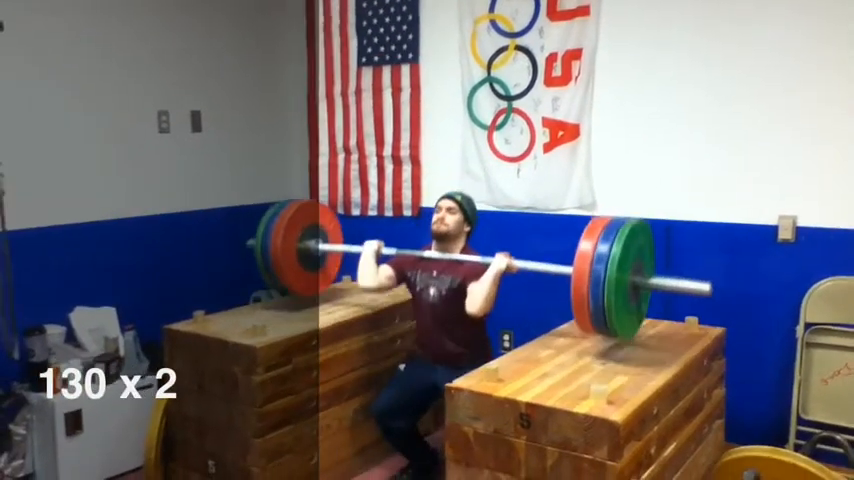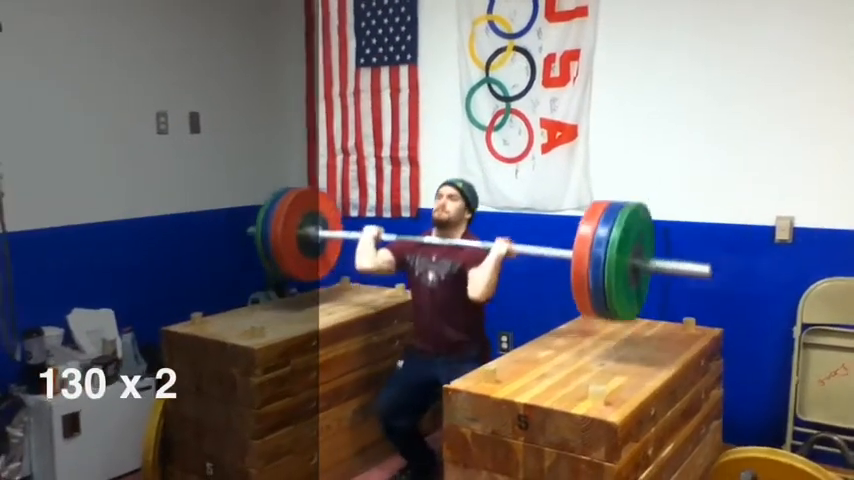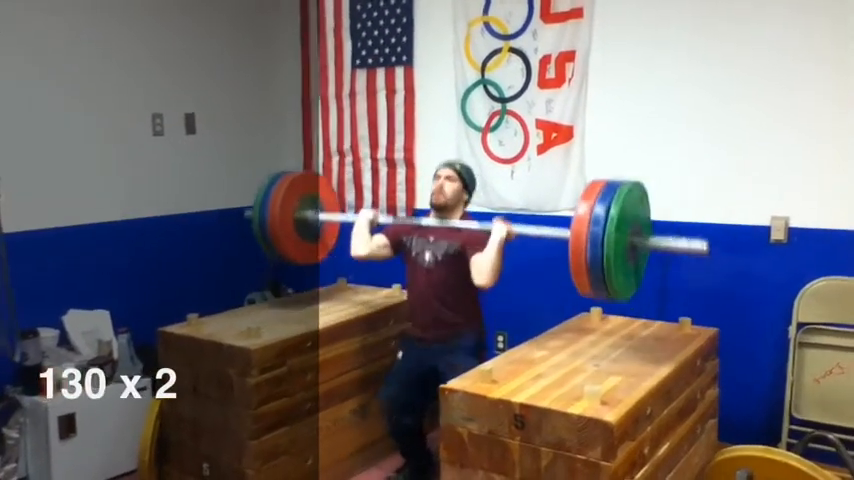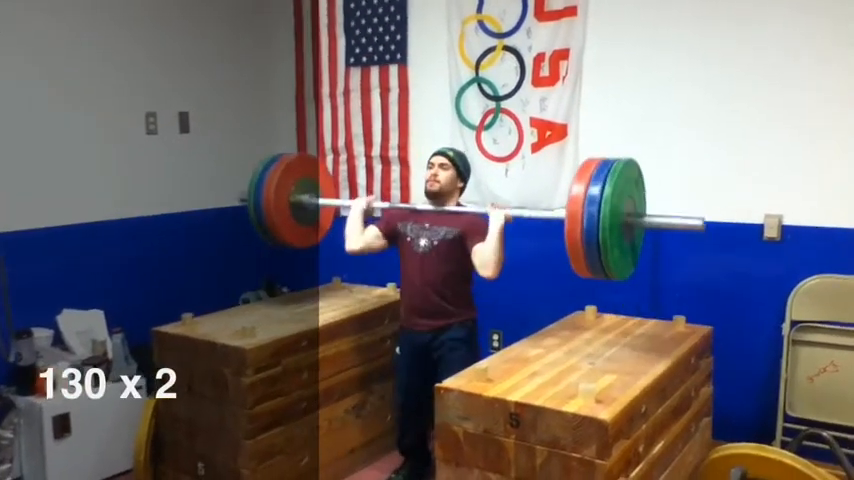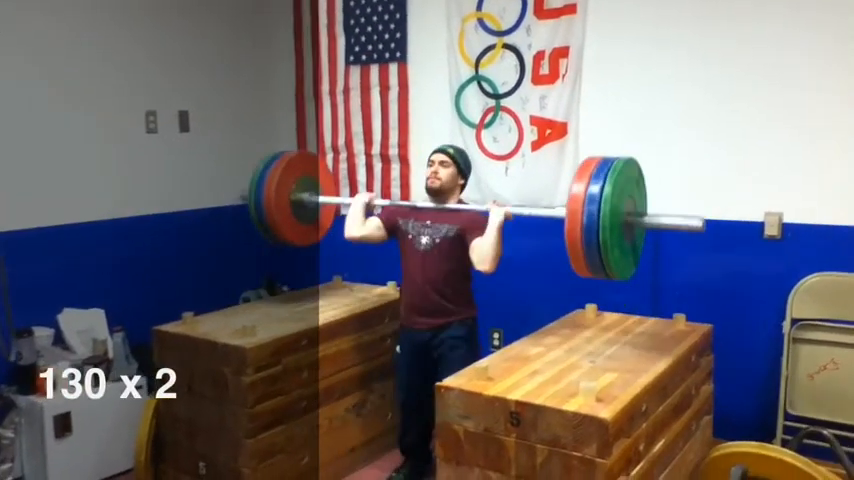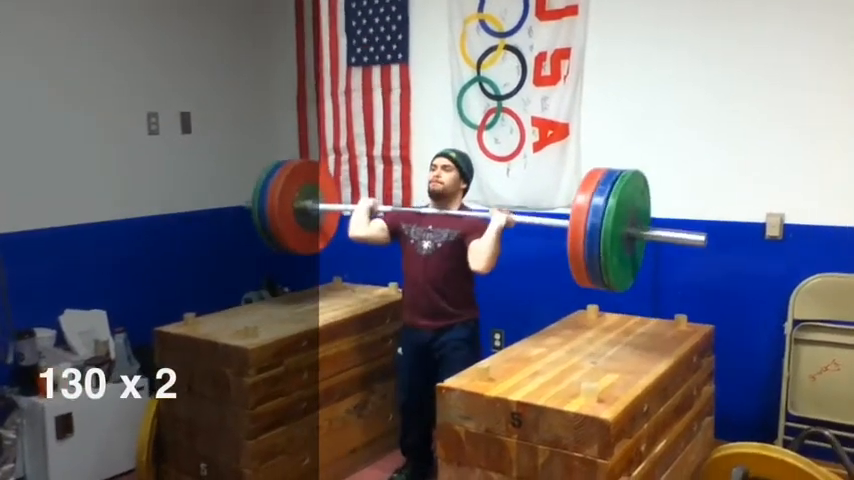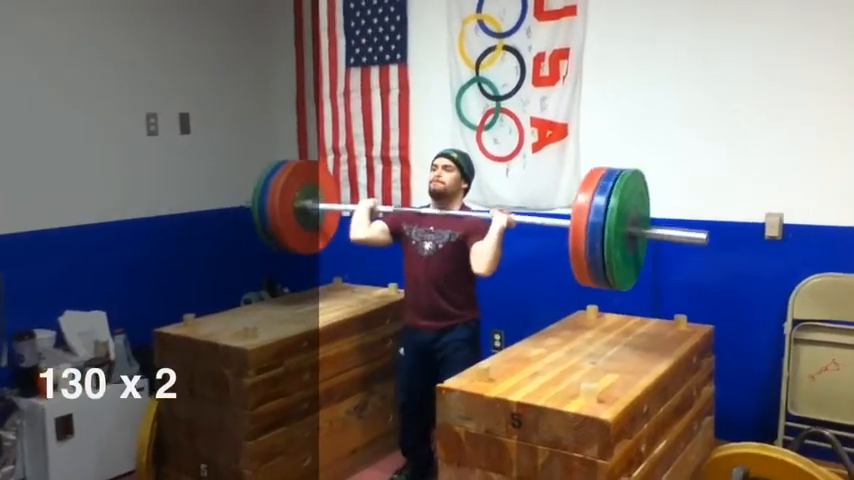
dt=0.1s
person 1, frame 1
left shoulder: (474, 267)
right shoulder: (412, 261)
left elbow: (476, 308)
right elbow: (368, 282)
left wrist: (497, 270)
right wrist: (370, 251)
left hip: (468, 364)
right hip: (425, 360)
right knee: (385, 412)
person 1, frame 2
left shoulder: (474, 252)
right shoulder: (411, 247)
left elbow: (478, 293)
right elbow: (366, 264)
left wrist: (497, 256)
right wrist: (368, 237)
left hip: (464, 357)
right hip: (421, 352)
right knee: (390, 412)
person 1, frame 3
left shoulder: (473, 235)
right shoulder: (408, 230)
left elbow: (483, 279)
right elbow: (361, 251)
left wrist: (498, 237)
right wrist: (364, 219)
left hip: (461, 344)
right hip: (418, 340)
right knee: (398, 409)
person 1, frame 4
left shoulder: (470, 222)
right shoulder: (401, 217)
left elbow: (488, 269)
right elbow: (354, 245)
left wrist: (496, 224)
right wrist: (359, 208)
left hip: (454, 332)
right hip: (412, 330)
right knee: (410, 404)
person 1, frame 5
left shoulder: (470, 219)
right shoulder: (402, 214)
left elbow: (485, 263)
right elbow: (354, 233)
left wrist: (496, 220)
right wrist: (360, 203)
left hip: (455, 330)
right hip: (412, 328)
right knee: (411, 403)
person 1, frame 6
left shoulder: (472, 224)
right shoulder: (405, 218)
left elbow: (481, 264)
right elbow: (358, 232)
left wrist: (497, 226)
right wrist: (364, 206)
left hip: (456, 332)
right hip: (414, 330)
right knee: (411, 403)
person 1, frame 7
left shoulder: (473, 224)
right shoulder: (406, 218)
left elbow: (483, 267)
right elbow: (359, 235)
left wrist: (498, 227)
right wrist: (364, 207)
left hip: (458, 332)
right hip: (415, 330)
right knee: (411, 404)
